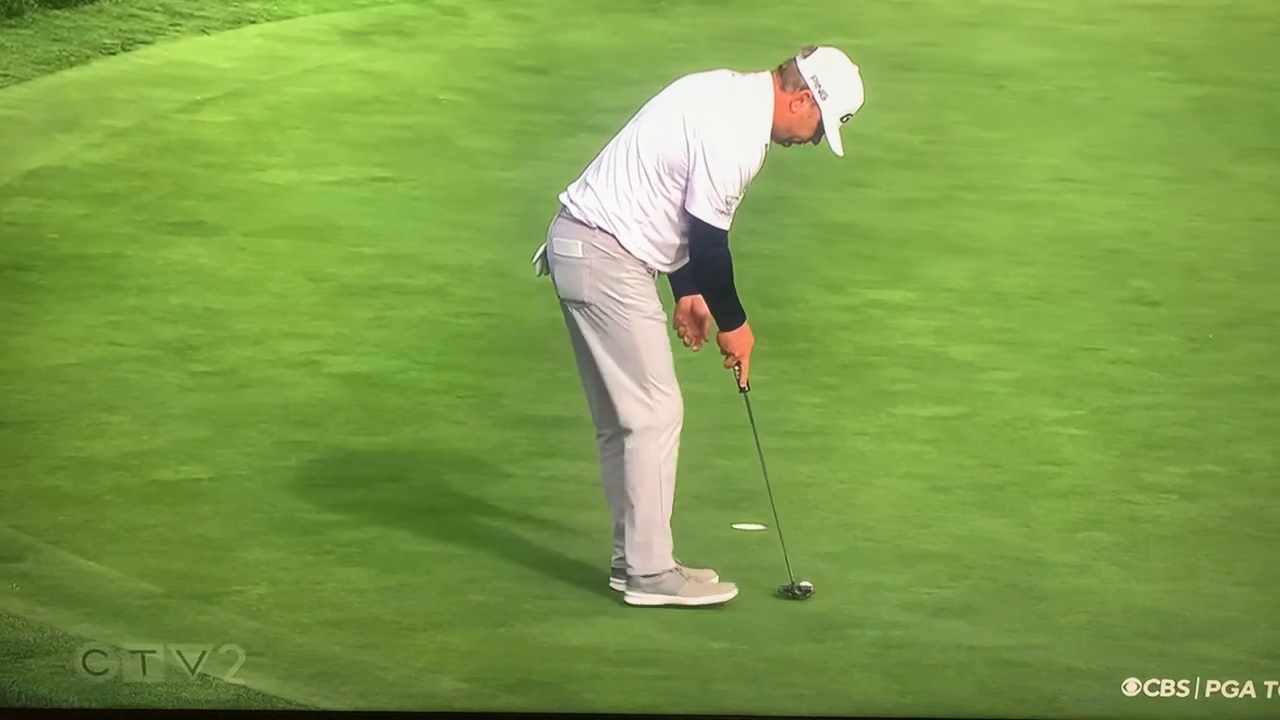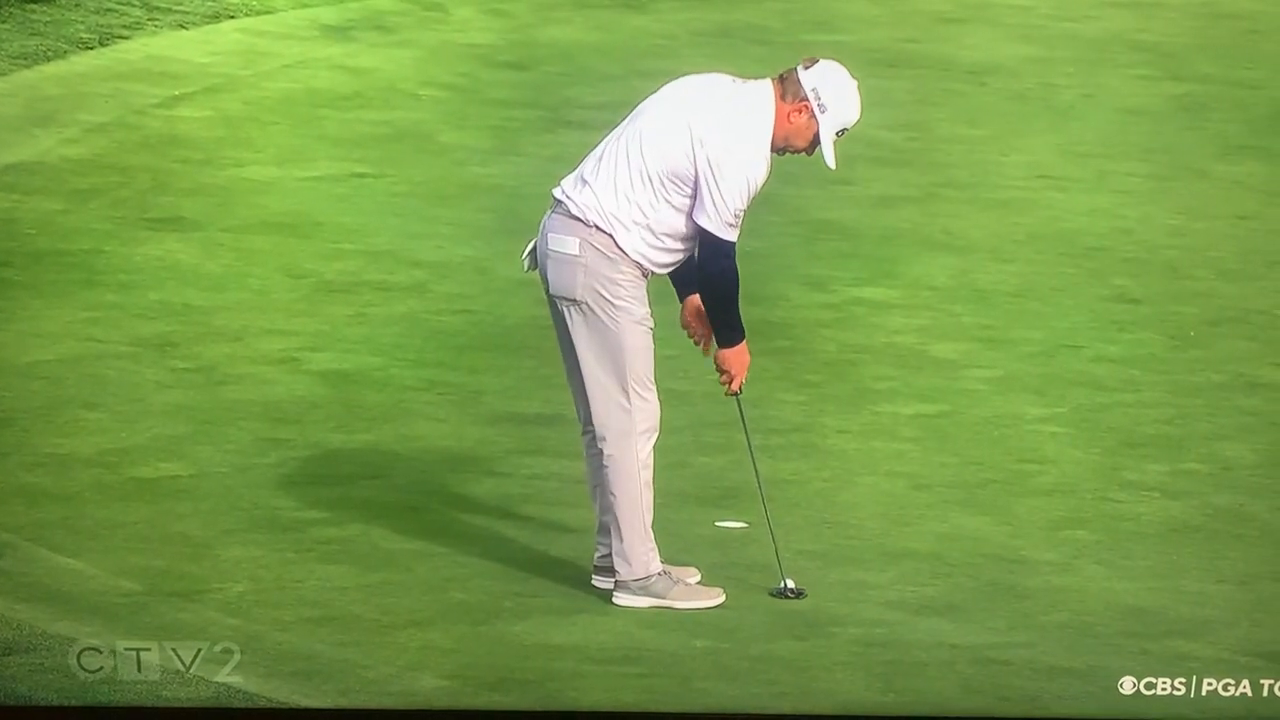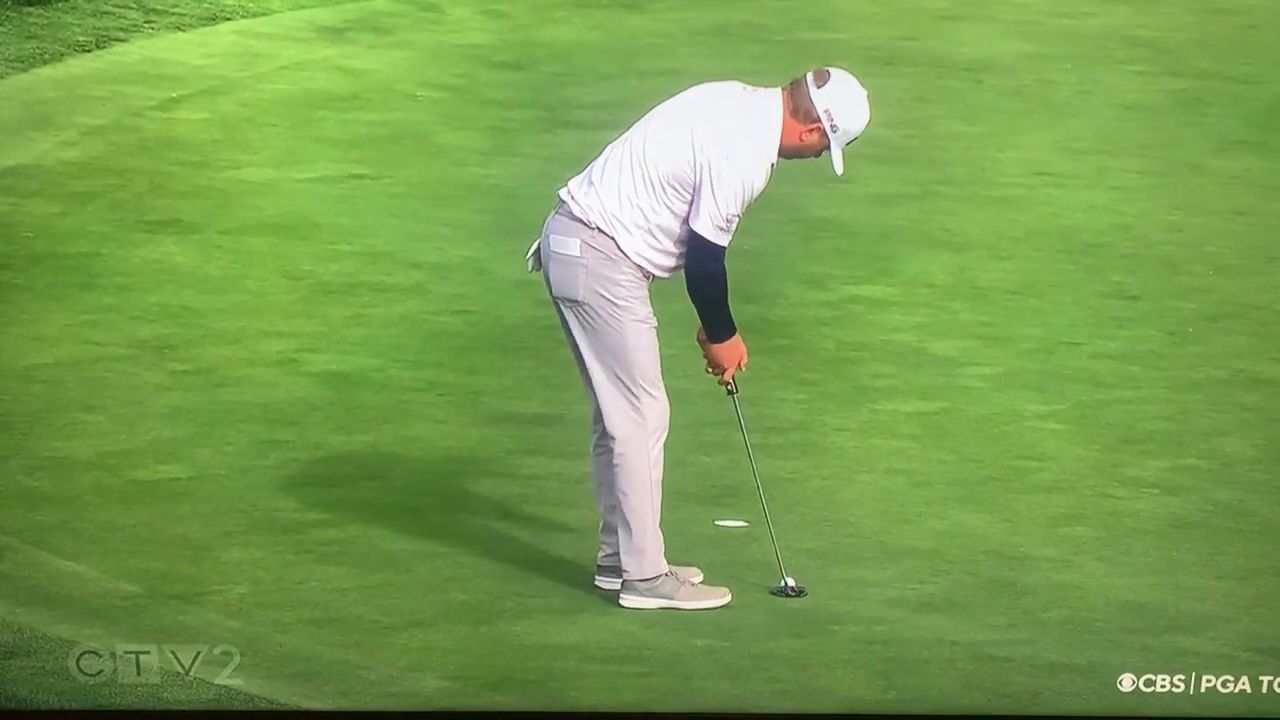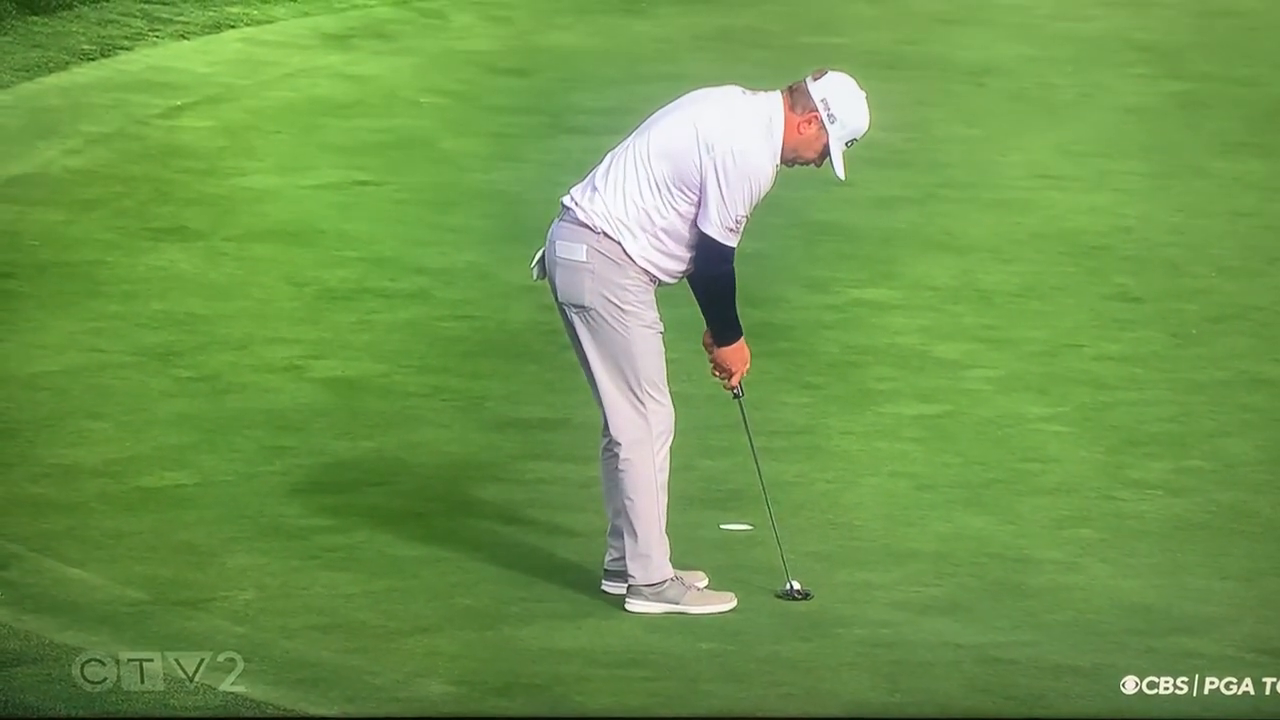
dt=1s
person 1, frame 1
left shoulder: (729, 93)
right shoulder: (738, 130)
right elbow: (709, 242)
left wrist: (686, 293)
right wrist: (733, 323)
left hip: (588, 244)
right hip: (606, 255)
left knee: (624, 417)
right knee: (653, 415)
left ankle: (637, 557)
right ankle: (651, 571)
person 1, frame 2
left shoulder: (728, 96)
right shoulder: (743, 141)
right elbow: (718, 255)
left wrist: (690, 294)
right wrist: (732, 340)
left hip: (572, 240)
right hip: (597, 255)
left knee: (606, 416)
right knee: (630, 418)
left ankle: (616, 556)
right ankle: (638, 574)
person 1, frame 3
left shoulder: (740, 104)
right shoulder: (744, 149)
left elbow: (696, 236)
right elbow: (705, 257)
left wrist: (714, 322)
right wrist: (722, 335)
left hip: (578, 239)
right hip: (598, 255)
left knee: (620, 413)
right knee: (641, 416)
left ankle: (620, 557)
right ankle: (645, 575)
person 1, frame 4
left shoulder: (740, 112)
right shoulder: (749, 147)
left elbow: (700, 240)
right elbow: (714, 258)
left wrist: (717, 327)
right wrist: (729, 338)
left hip: (584, 246)
right hip: (604, 261)
left knee: (630, 420)
right knee: (645, 423)
left ankle: (629, 562)
right ankle: (650, 580)
